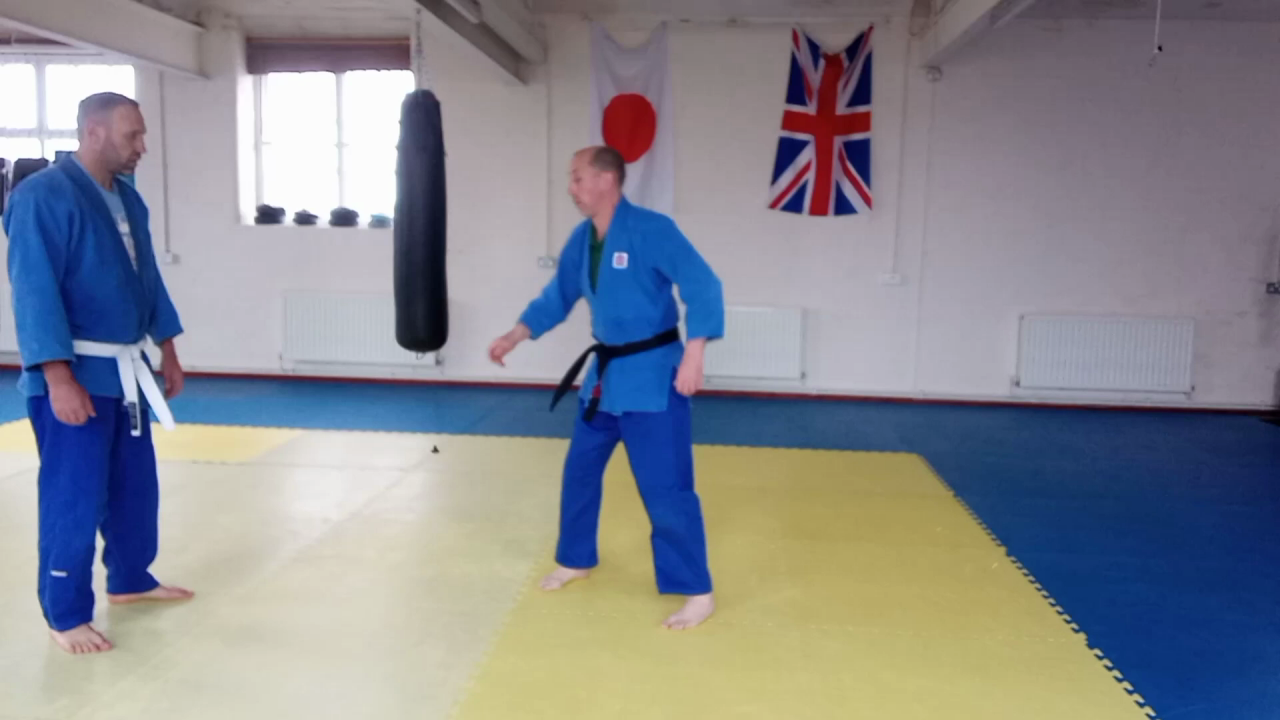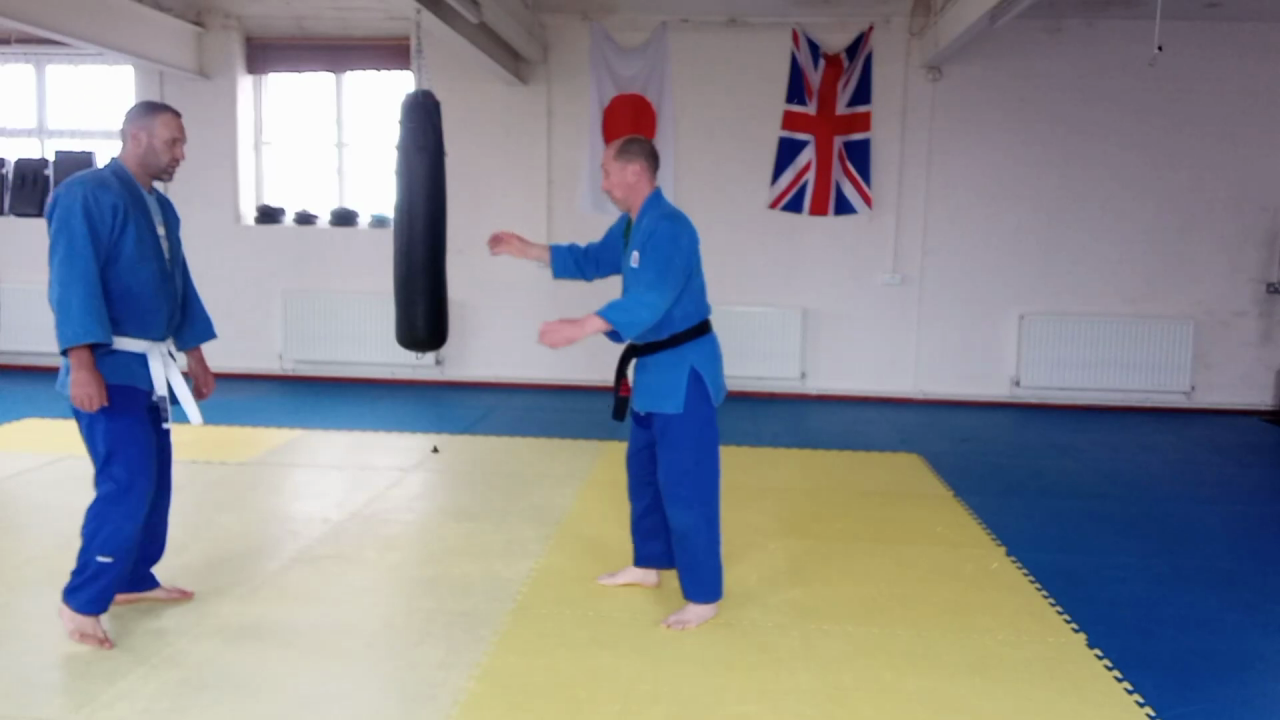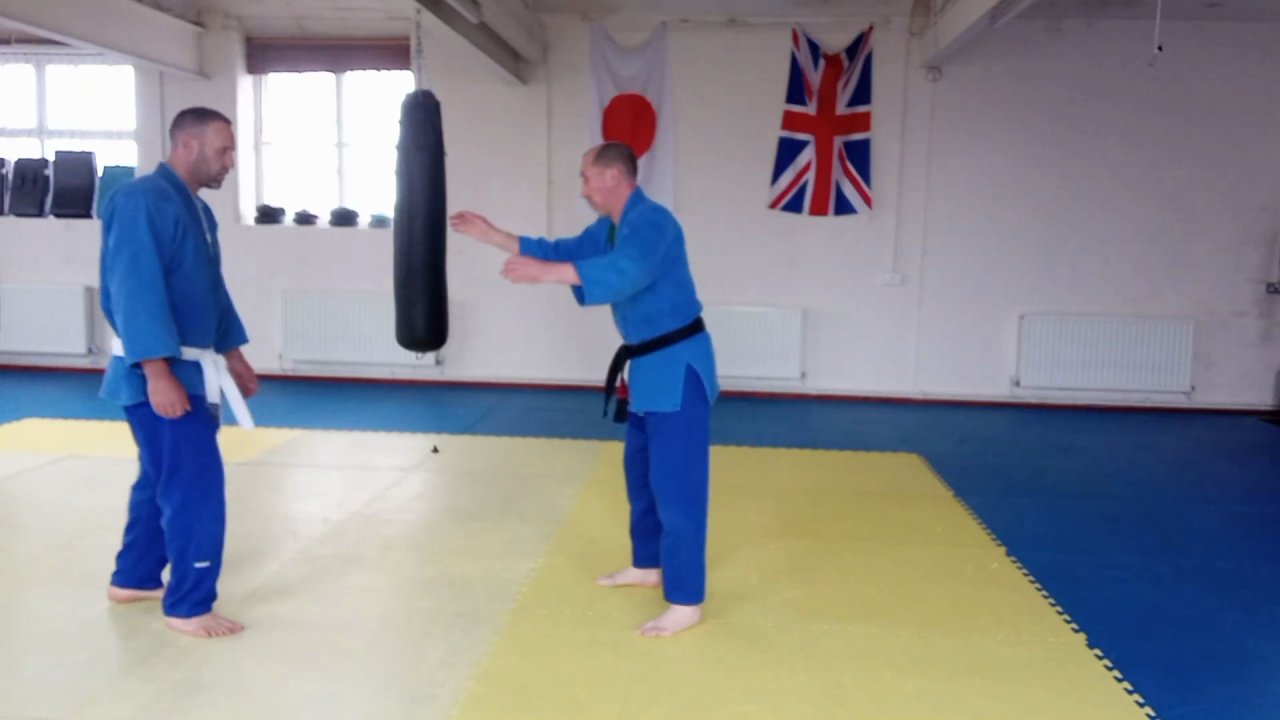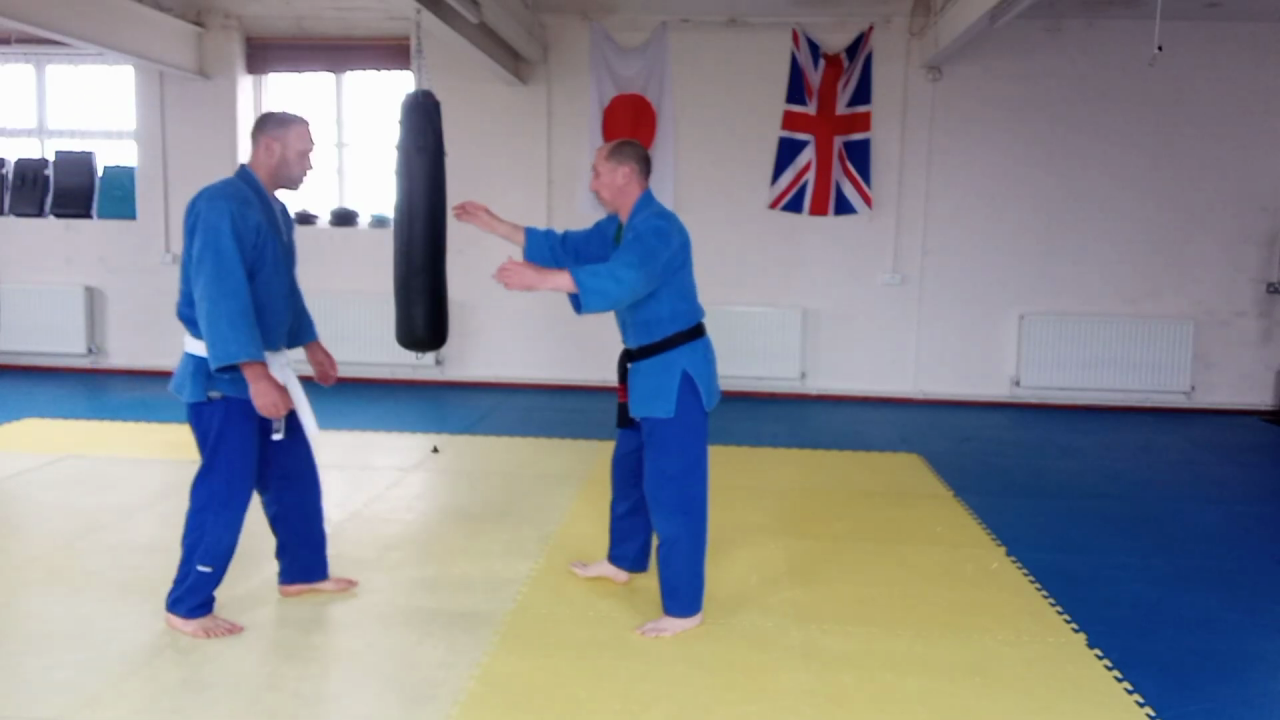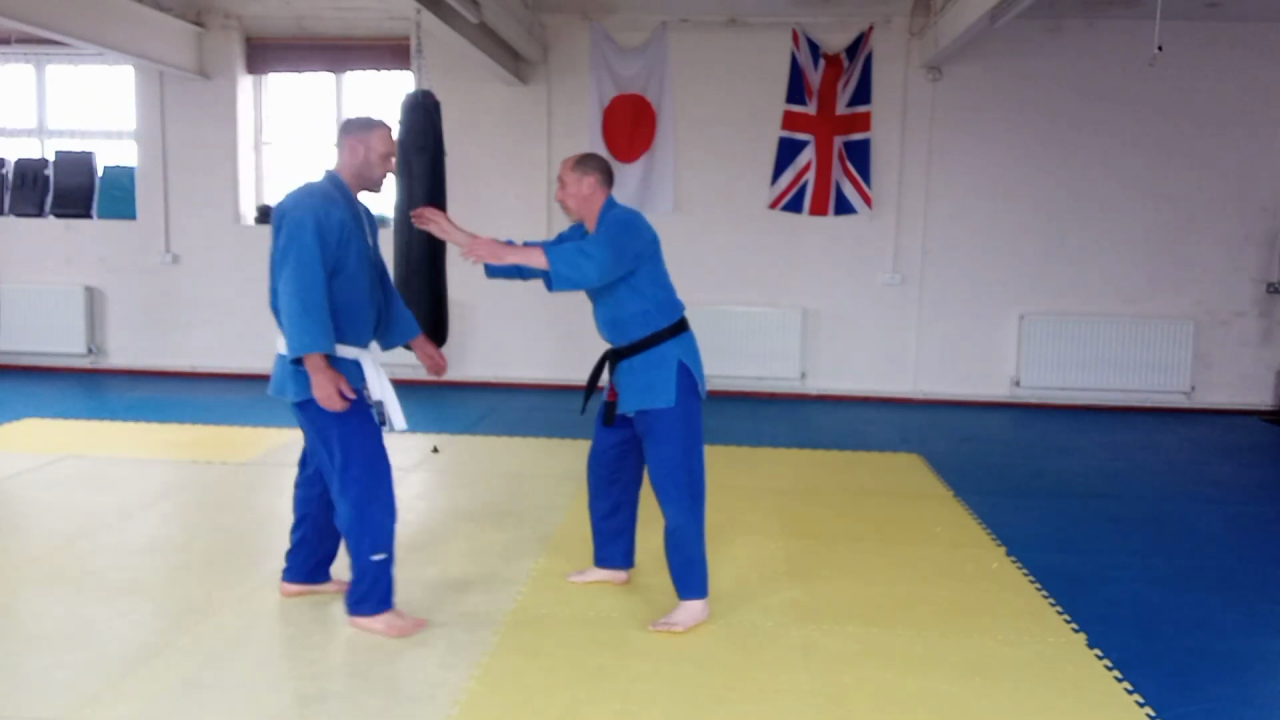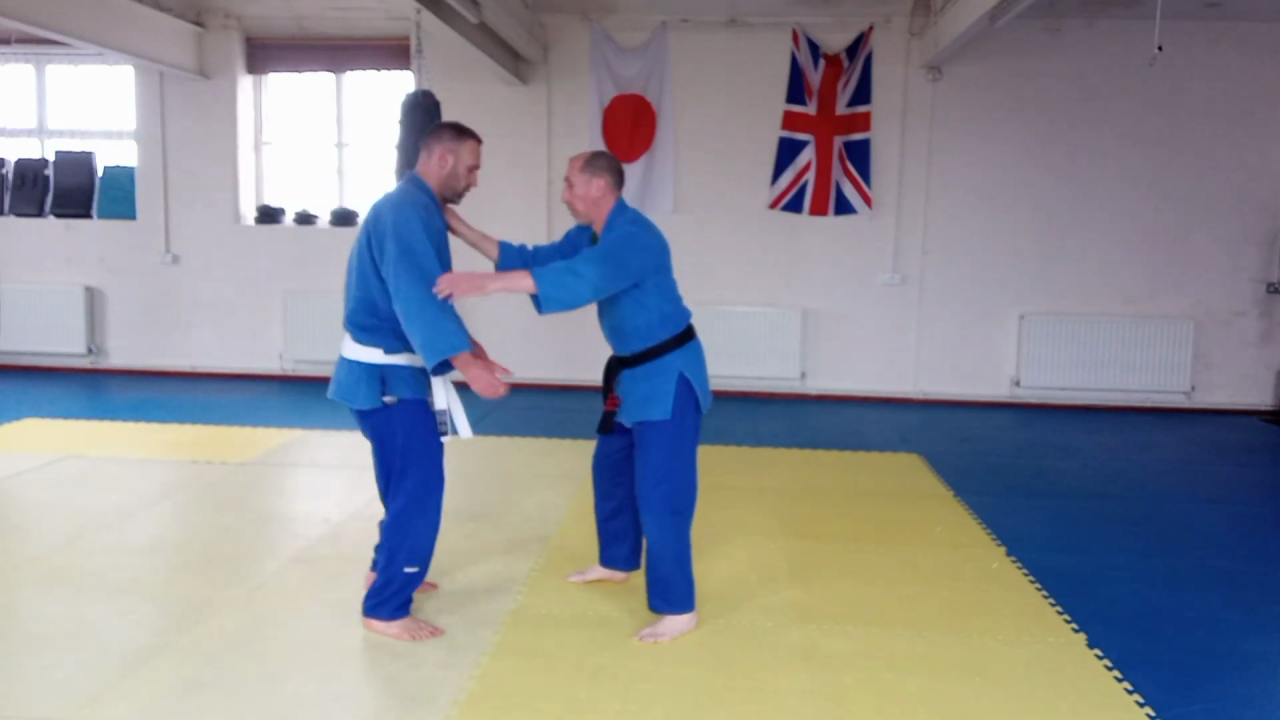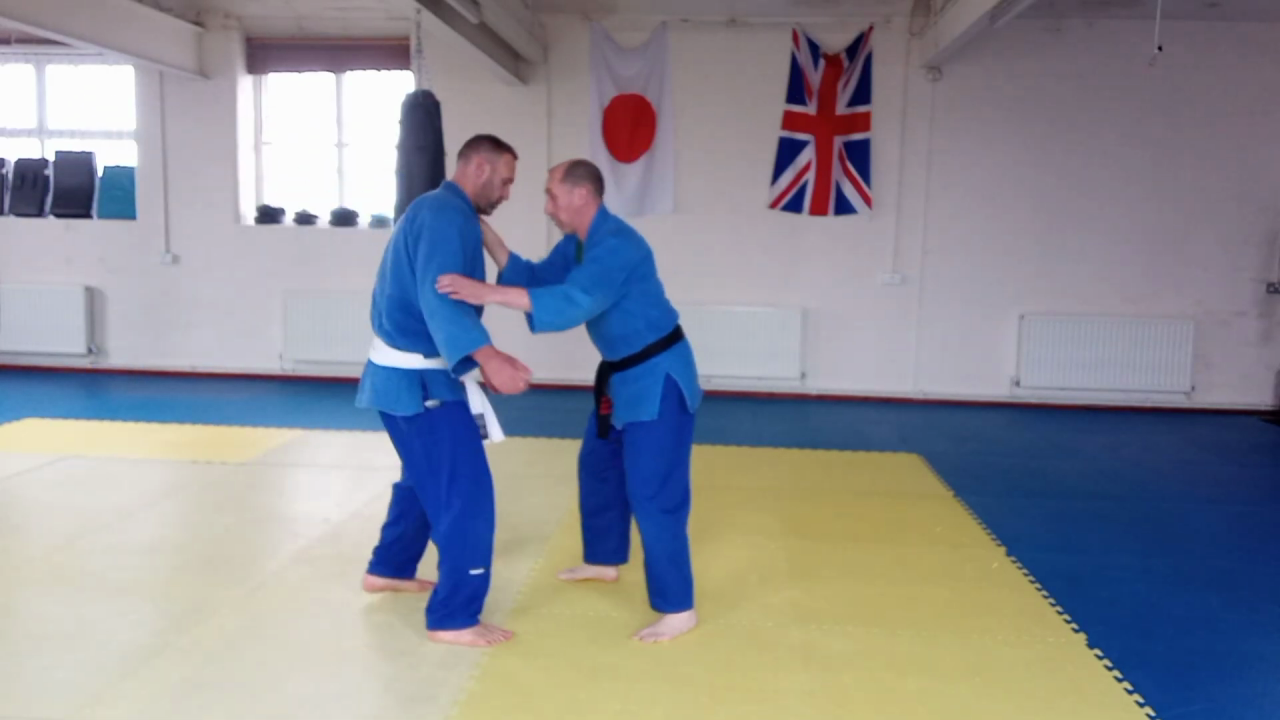
dt=0.5s
person 1, frame 1
left shoulder: (127, 198)
left elbow: (147, 278)
left wrist: (166, 350)
right wrist: (58, 377)
left hip: (123, 368)
right hip: (73, 373)
left knee: (136, 482)
right knee: (74, 495)
left ankle: (131, 580)
right ankle: (66, 615)
person 1, frame 2
left shoulder: (160, 206)
right shoulder: (87, 194)
left elbow: (178, 285)
right elbow: (74, 284)
left wrist: (195, 355)
right wrist: (81, 363)
left hip: (150, 365)
right hip: (107, 367)
left knee: (151, 481)
right knee: (127, 484)
left ankle: (133, 580)
right ankle: (82, 601)
person 1, frame 3
left shoulder: (196, 209)
right shoulder: (141, 201)
right elbow: (136, 293)
left wrist: (233, 354)
right wrist: (159, 373)
left hip: (188, 367)
right hip: (157, 373)
left knee: (163, 478)
right knee: (196, 484)
left ankle: (134, 576)
right ankle: (186, 605)
person 1, frame 4
left shoulder: (274, 210)
right shoulder: (222, 205)
right elbow: (221, 298)
left wrist: (311, 345)
right wrist: (255, 376)
left hip: (263, 368)
right hip: (225, 375)
left knee: (293, 472)
right knee: (225, 488)
left ankle: (303, 572)
right ankle: (188, 605)
person 1, frame 5
left shoulder: (355, 213)
right shoulder: (309, 206)
left elbow: (379, 288)
right elbow: (299, 292)
left wrist: (418, 341)
right wrist: (318, 367)
left hip: (344, 363)
right hip: (319, 368)
left knee: (325, 471)
right knee: (364, 479)
left ankle: (303, 573)
right ankle: (370, 604)
person 1, frame 6
left shoulder: (413, 209)
right shoulder: (407, 213)
left elbow: (427, 295)
right elbow: (418, 300)
left wrist: (468, 345)
right wrist: (469, 364)
left hip: (385, 368)
right hip: (385, 373)
left knee: (411, 474)
right knee: (417, 484)
left ankle: (388, 570)
right ankle: (386, 608)
person 1, frame 7
left shoulder: (436, 213)
right shoulder: (444, 214)
right elbow: (440, 300)
left wrist: (481, 358)
right wrist: (490, 358)
left hip: (399, 371)
right hip: (418, 378)
left knee: (424, 476)
right knee: (465, 492)
left ankle: (389, 567)
right ankle: (453, 618)
person 2, frame 1
left shoulder: (652, 230)
right shoulder: (582, 239)
left elbow: (704, 289)
right elbow: (558, 296)
left wrist: (693, 355)
right wrist: (514, 335)
left hip: (654, 371)
right hip: (607, 370)
left knee: (664, 484)
right knee: (580, 468)
left ankle: (697, 592)
right ankle: (574, 560)
person 2, frame 2
left shoulder: (668, 227)
right shoulder: (629, 226)
left elbow: (649, 300)
right elbow: (592, 260)
left wrist: (579, 327)
right wrist: (527, 250)
left hip: (683, 367)
right hip: (655, 366)
left knee: (684, 482)
right knee: (644, 472)
left ankle: (703, 596)
right ankle: (648, 565)
person 2, frame 3
left shoulder: (651, 223)
right shoulder: (609, 227)
left elbow: (622, 273)
right elbow: (565, 251)
left wrist: (545, 274)
right wrist: (492, 235)
left hip: (677, 365)
right hip: (649, 364)
left knee: (676, 482)
right knee: (642, 471)
left ankle: (685, 602)
right ankle: (648, 564)
person 2, frame 4
left shoulder: (657, 227)
right shoulder: (618, 226)
left elbow: (623, 281)
right elbow: (567, 247)
left wrist: (542, 280)
right wrist: (495, 225)
left hip: (676, 370)
right hip: (651, 368)
left knee: (672, 487)
right knee: (630, 470)
left ankle: (683, 609)
right ankle: (622, 561)
person 2, frame 5
left shoulder: (625, 225)
right shoulder: (583, 233)
left elbow: (591, 263)
right elbow: (537, 255)
left wrist: (510, 254)
right wrist: (453, 233)
left hip: (666, 365)
right hip: (630, 367)
left knee: (674, 481)
right knee: (608, 467)
left ankle: (694, 598)
right ankle: (613, 563)
person 2, frame 6
left shoulder: (634, 235)
right shoulder: (589, 234)
left elbow: (578, 279)
right elbow: (536, 259)
left wrist: (488, 283)
right wrist: (462, 230)
left hip: (668, 375)
right hip: (635, 372)
left knee: (661, 492)
right knee: (612, 470)
left ankle: (678, 609)
right ankle: (616, 562)
person 2, frame 7
left shoulder: (617, 245)
right shoulder: (576, 244)
left elbow: (571, 303)
right elbow: (534, 278)
left wrist: (487, 293)
right wrist: (486, 235)
left hip: (659, 376)
right hip: (623, 374)
left knee: (654, 492)
right knee: (599, 467)
left ankle: (678, 608)
right ankle: (604, 560)
